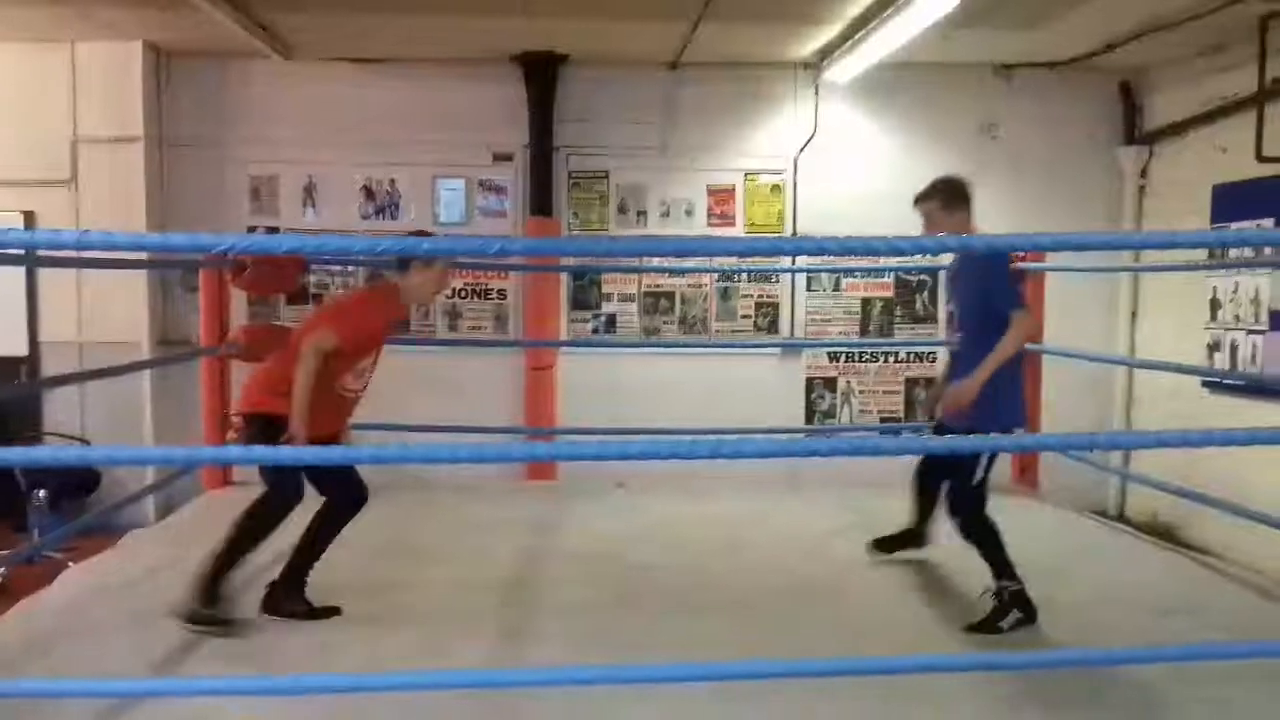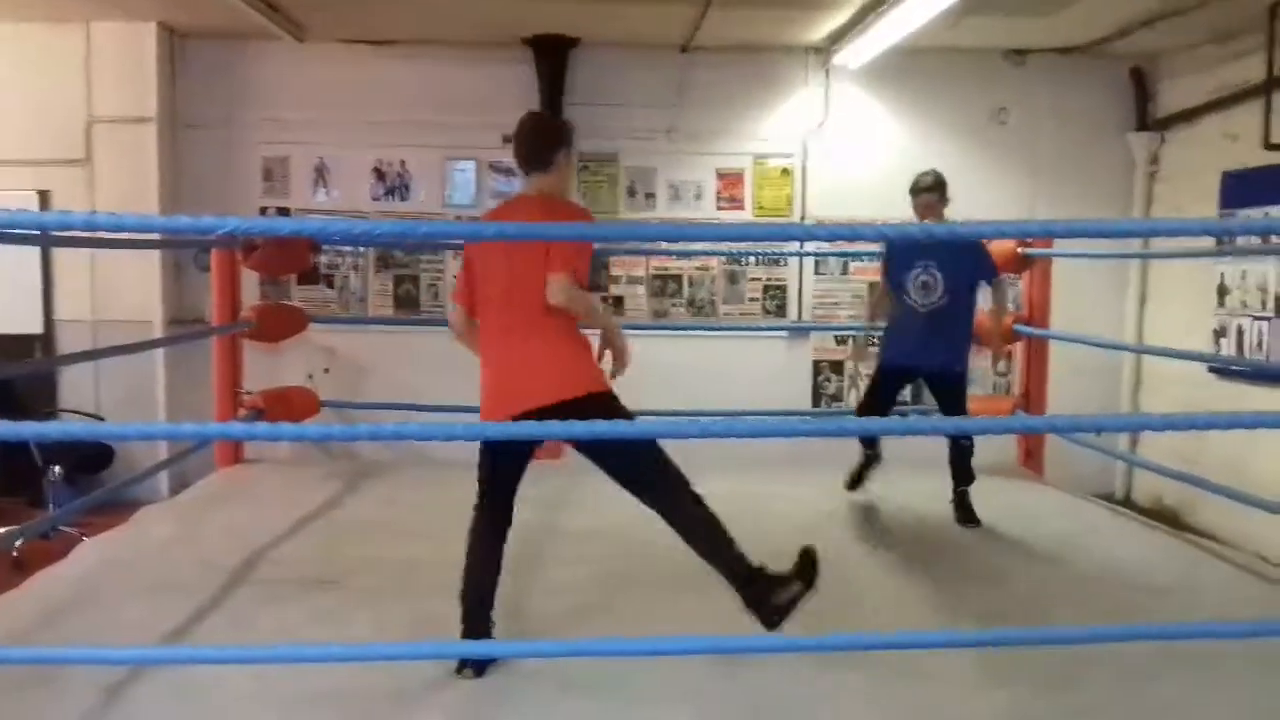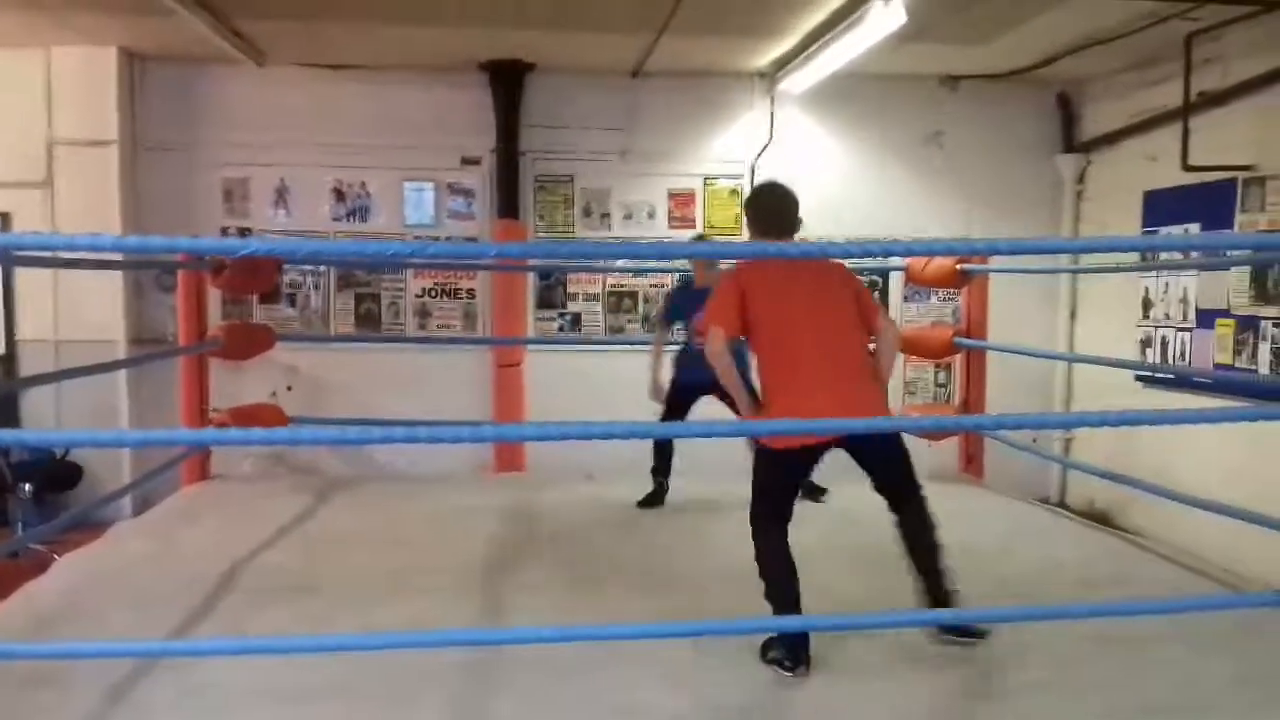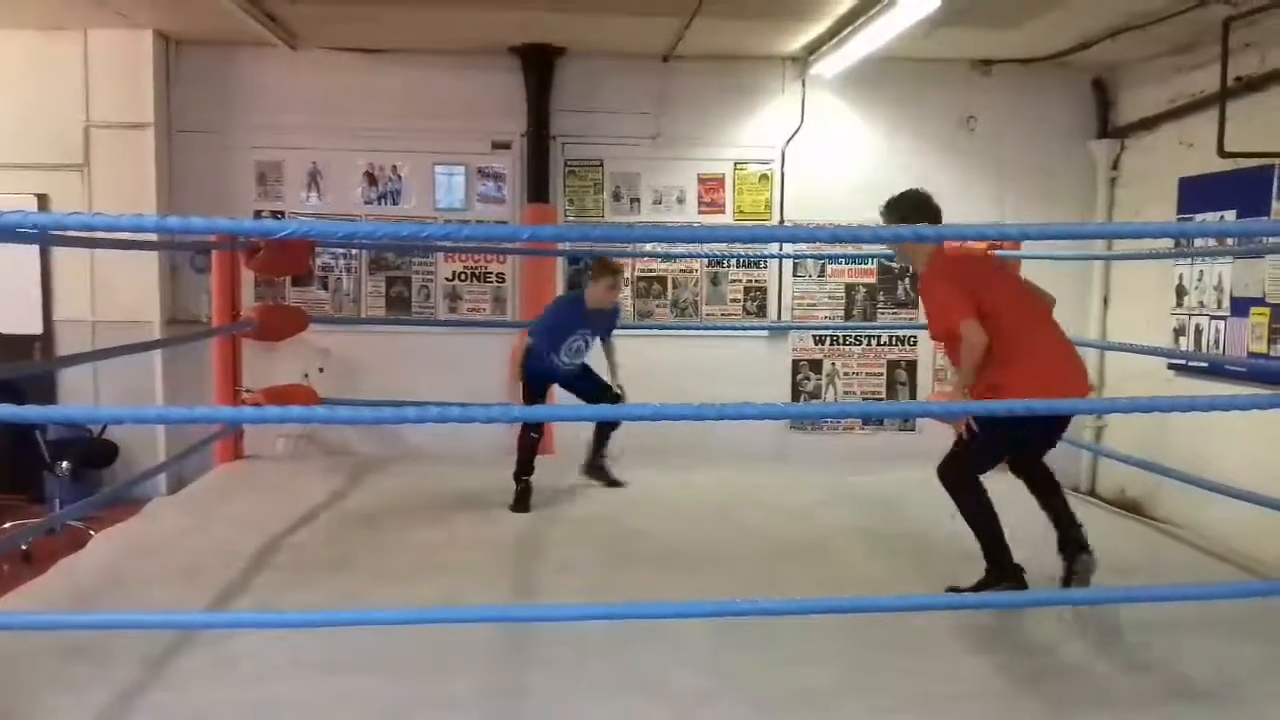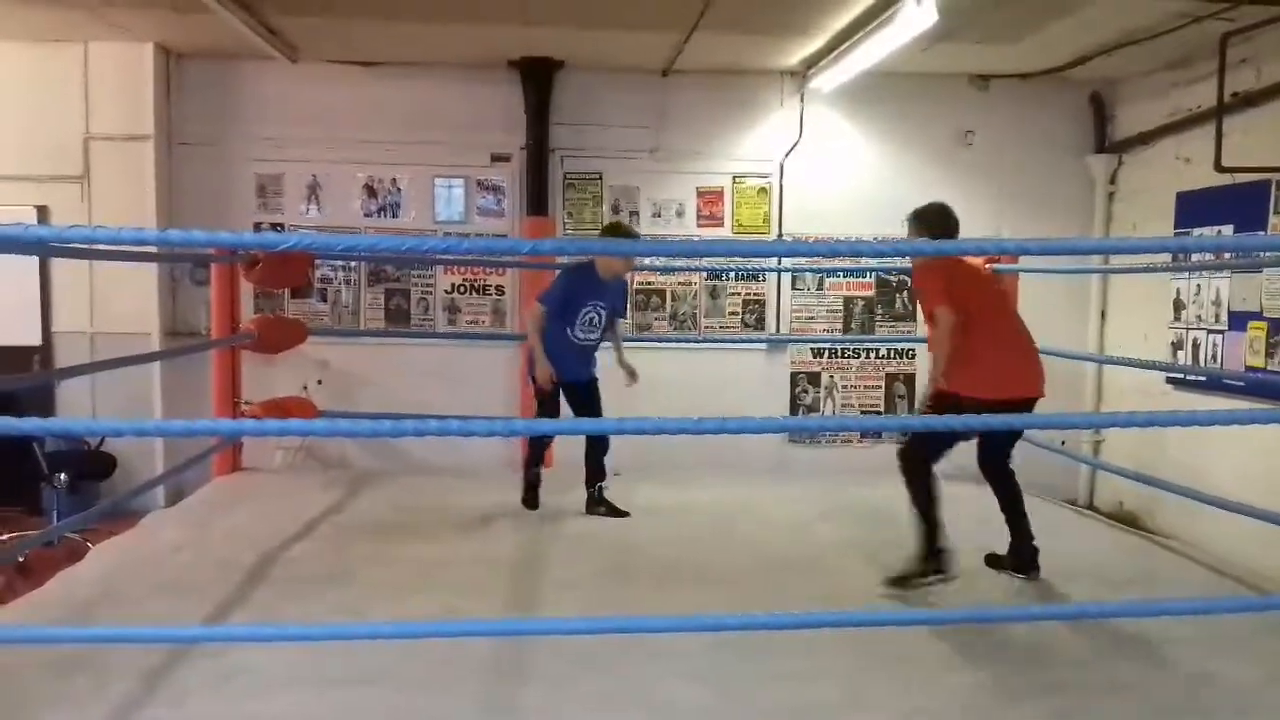
dt=1s
person 1, frame 1
left shoulder: (389, 311)
right shoulder: (373, 305)
right elbow: (312, 347)
left wrist: (337, 427)
right wrist: (299, 417)
right hip: (275, 406)
left knee: (350, 495)
right knee: (284, 494)
left ankle: (286, 592)
right ankle: (207, 594)
person 1, frame 2
left shoulder: (486, 229)
right shoulder: (565, 217)
left elbow: (461, 324)
right elbow: (562, 293)
right wrist: (614, 335)
left hip: (502, 398)
right hip: (566, 388)
left knee: (492, 516)
right knee: (667, 489)
left ankle: (473, 644)
right ankle: (762, 595)
person 1, frame 3
left shoulder: (740, 278)
right shoulder: (836, 272)
left elbow: (715, 346)
right elbow: (889, 335)
left wrist: (749, 411)
left hip: (791, 422)
right hip: (862, 413)
left knee: (768, 525)
right knee: (909, 504)
left ankle: (791, 645)
right ankle: (944, 611)
person 1, frame 4
left shoulder: (935, 277)
right shoulder: (978, 262)
left elbow: (975, 338)
right elbow: (1045, 302)
left wrist: (961, 392)
left hip: (1020, 394)
right hip: (1068, 380)
left knee: (957, 471)
right knee: (1024, 459)
left ankle: (1004, 573)
right ankle: (1075, 547)
person 1, frame 5
left shoulder: (927, 269)
right shoulder: (977, 274)
left elbow: (948, 319)
right elbow: (1003, 325)
left wrist: (936, 378)
left hip: (975, 384)
right hip: (1025, 382)
left knee: (915, 455)
right knee: (993, 461)
left ankle: (933, 555)
right ankle: (1023, 554)
person 2, frame 1
left shoulder: (991, 262)
right shoulder: (958, 267)
left elbow: (1023, 324)
left wrist: (976, 380)
right wrist: (947, 383)
left hip: (987, 405)
right hip: (959, 405)
left knee: (966, 504)
right knee: (929, 473)
left ankle: (1014, 597)
right ankle: (920, 531)
person 2, frame 2
left shoulder: (967, 247)
right shoulder: (898, 246)
left elbow: (998, 286)
right elbow: (886, 291)
left wrist: (998, 332)
left hip: (948, 356)
right hip: (898, 351)
right knee: (869, 409)
left ankle: (962, 497)
right ankle: (869, 456)
person 2, frame 3
right shoulder: (680, 295)
right elbow: (661, 333)
right wrist: (655, 376)
right hip: (690, 373)
right knee: (667, 426)
left ankle: (799, 481)
right ankle: (660, 485)
person 2, frame 4
left shoulder: (611, 311)
right shoulder: (563, 308)
right elbow: (525, 343)
left wrist: (614, 374)
right wrist: (515, 384)
left hip: (573, 370)
right hip: (538, 369)
left knee: (613, 403)
right knee: (534, 425)
left ankle: (595, 462)
right ankle: (523, 484)
person 2, frame 5
left shoulder: (619, 286)
right shoulder: (573, 277)
right elbow: (534, 314)
left wrist: (621, 358)
right wrist: (540, 359)
left hip: (582, 370)
right hip: (550, 366)
left knee: (597, 431)
left ankle: (595, 497)
right ankle: (530, 478)
